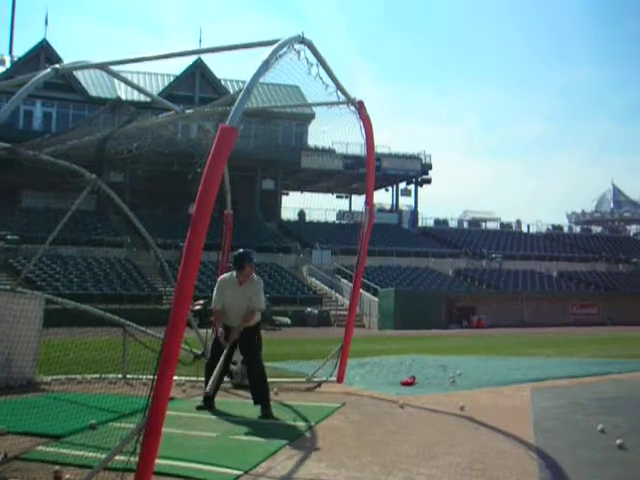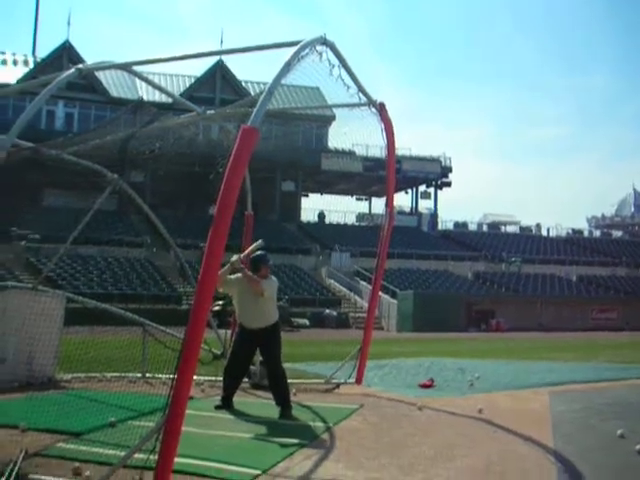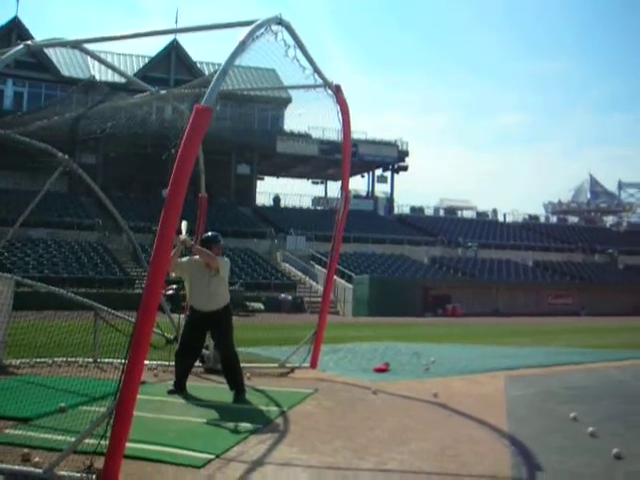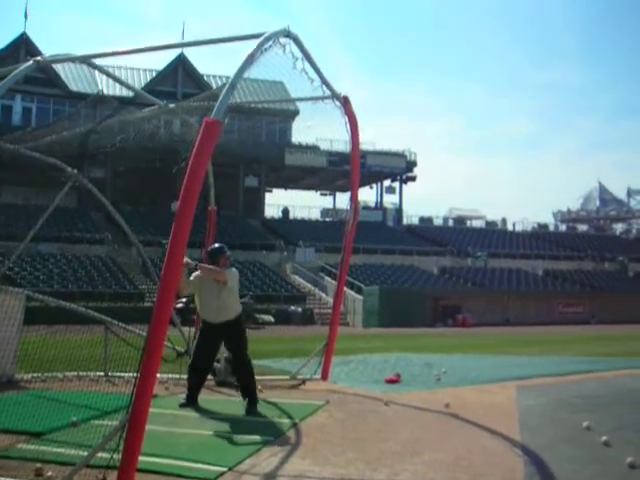
dt=0.7s
person 1, frame 1
left shoulder: (256, 282)
right shoulder: (223, 281)
left elbow: (255, 309)
right elbow: (216, 308)
left wrist: (240, 328)
right wrist: (220, 327)
left hip: (250, 329)
right hip: (226, 328)
left knee: (255, 367)
right knee: (213, 364)
left ankle: (265, 405)
right ankle: (208, 399)
person 1, frame 2
left shoulder: (272, 282)
right shoulder: (239, 280)
left elbow: (257, 286)
right elbow: (218, 282)
left wrist: (240, 268)
right wrist: (231, 265)
left hip: (269, 330)
right hip: (246, 330)
left knee: (275, 368)
right knee: (234, 366)
left ankle: (285, 406)
right ankle: (226, 399)
person 1, frame 3
left shoulder: (224, 263)
right shoulder: (191, 263)
left elbow: (211, 260)
right elbow: (171, 267)
left wrist: (190, 245)
right wrist: (179, 246)
left hip: (220, 313)
right hip: (196, 313)
left knee: (227, 352)
right knee: (185, 350)
left ankle: (239, 390)
right ankle: (179, 384)
person 1, frame 4
left shoulder: (233, 274)
right shoulder: (199, 277)
left elbow: (218, 274)
right elbow: (182, 290)
left wrist: (194, 265)
right wrist: (184, 268)
left hip: (233, 324)
right hip: (209, 326)
left knee: (242, 362)
right knee: (198, 363)
left ankle: (252, 402)
right ankle: (191, 398)
